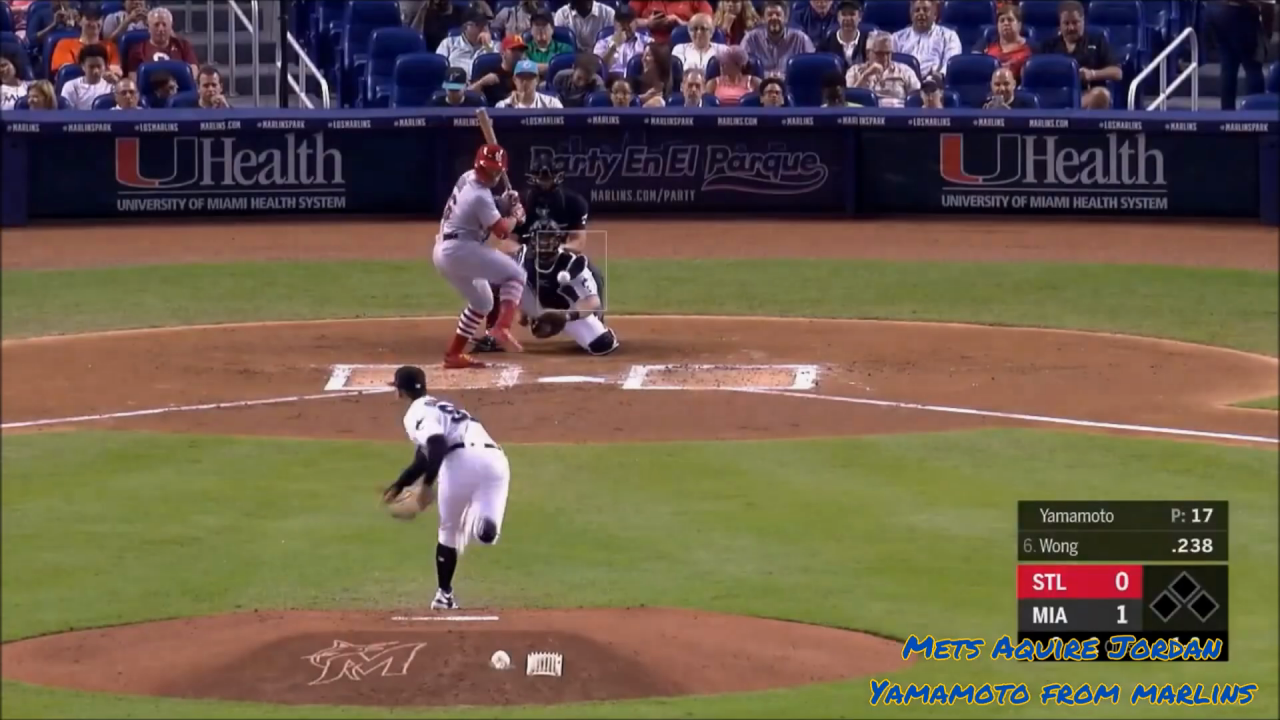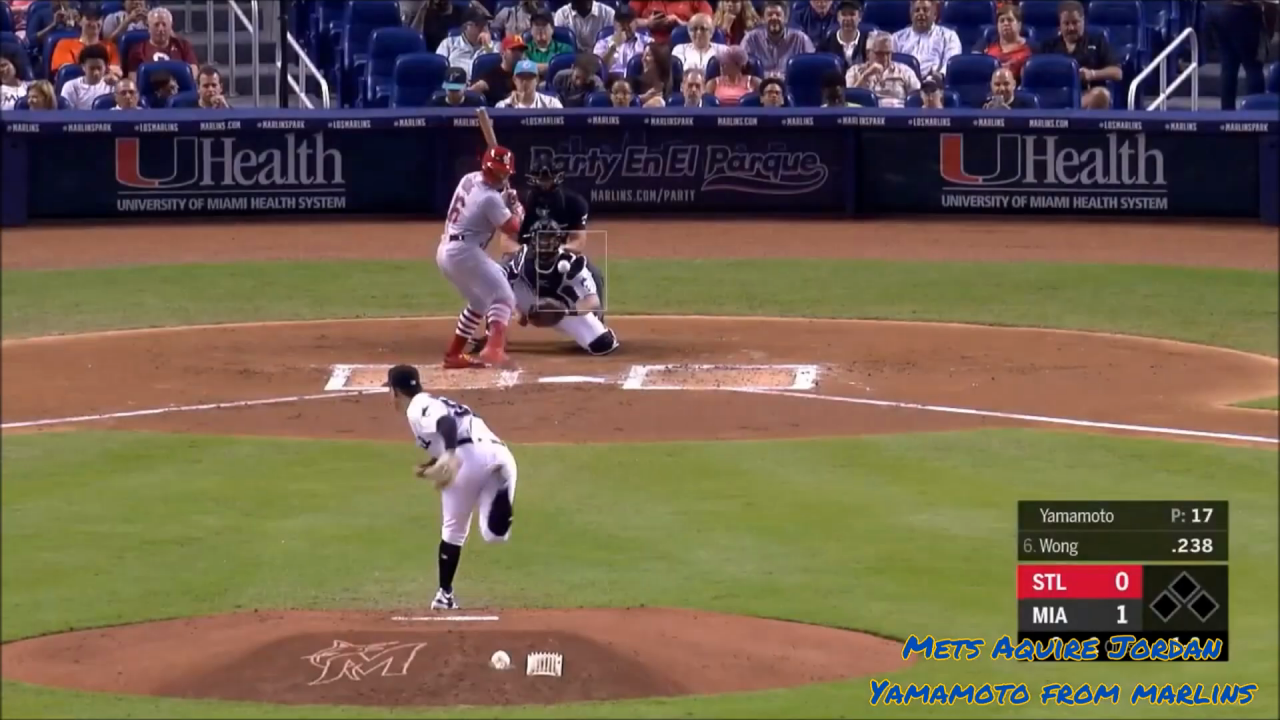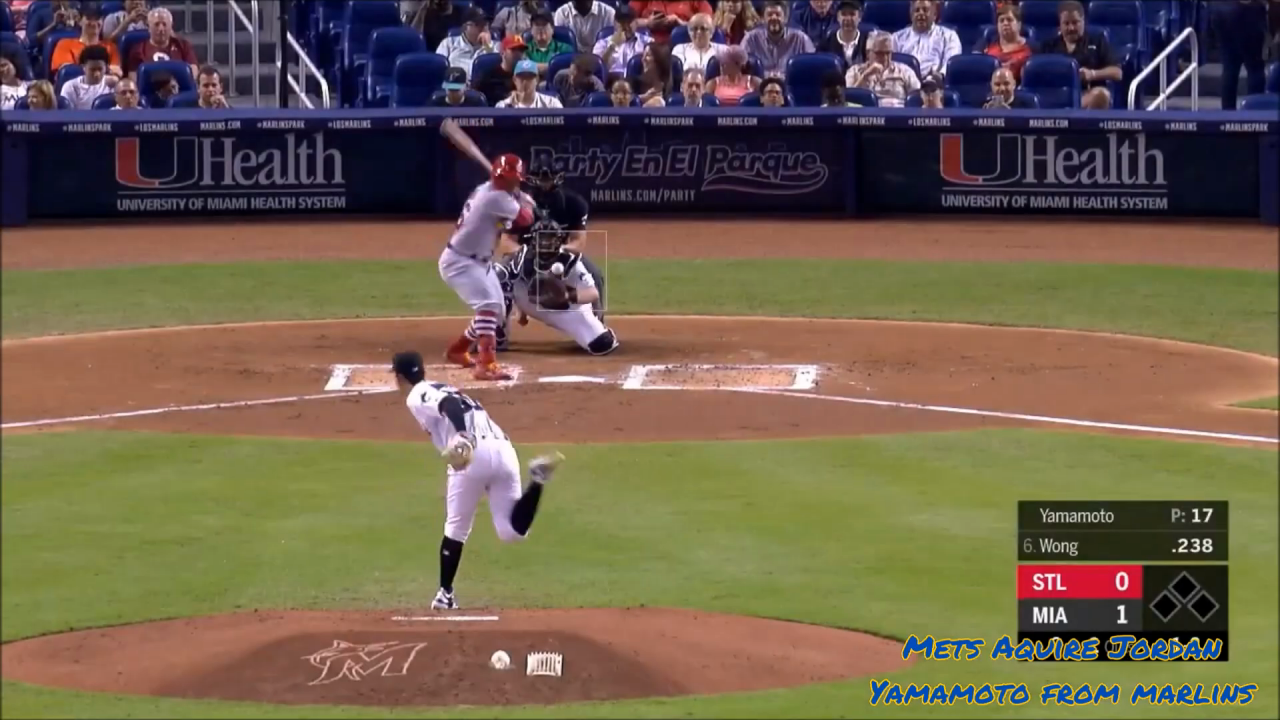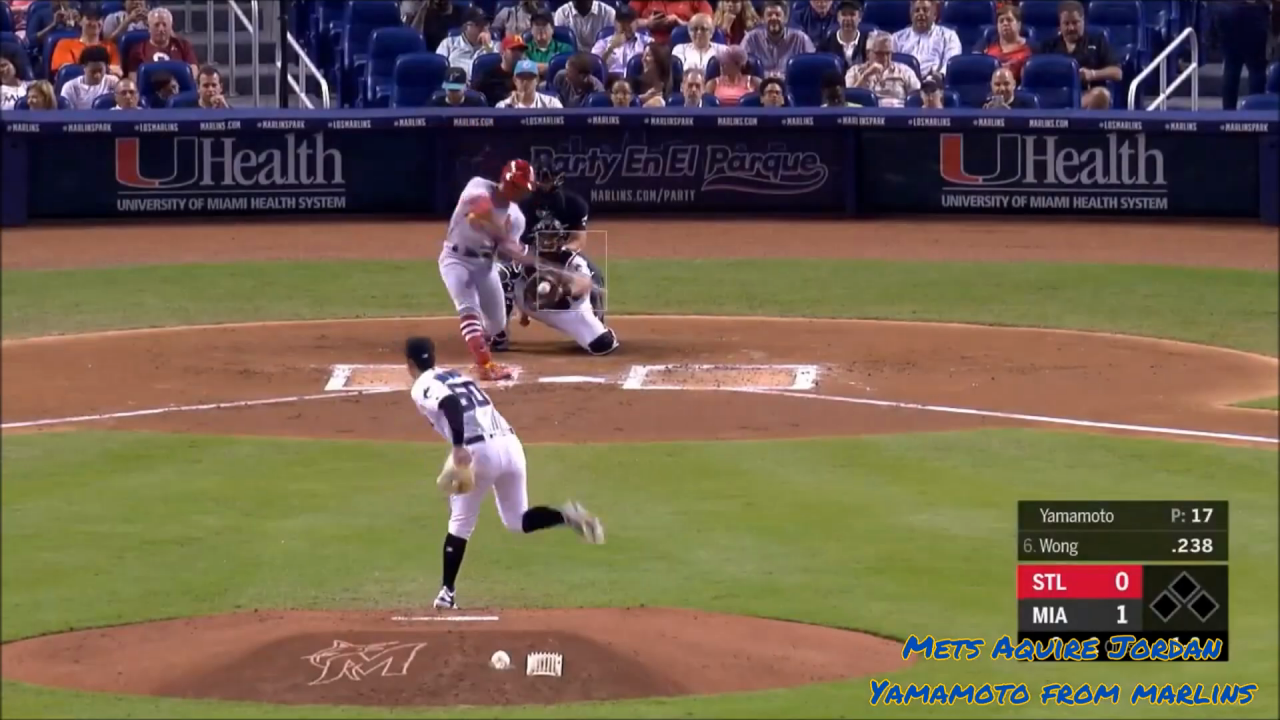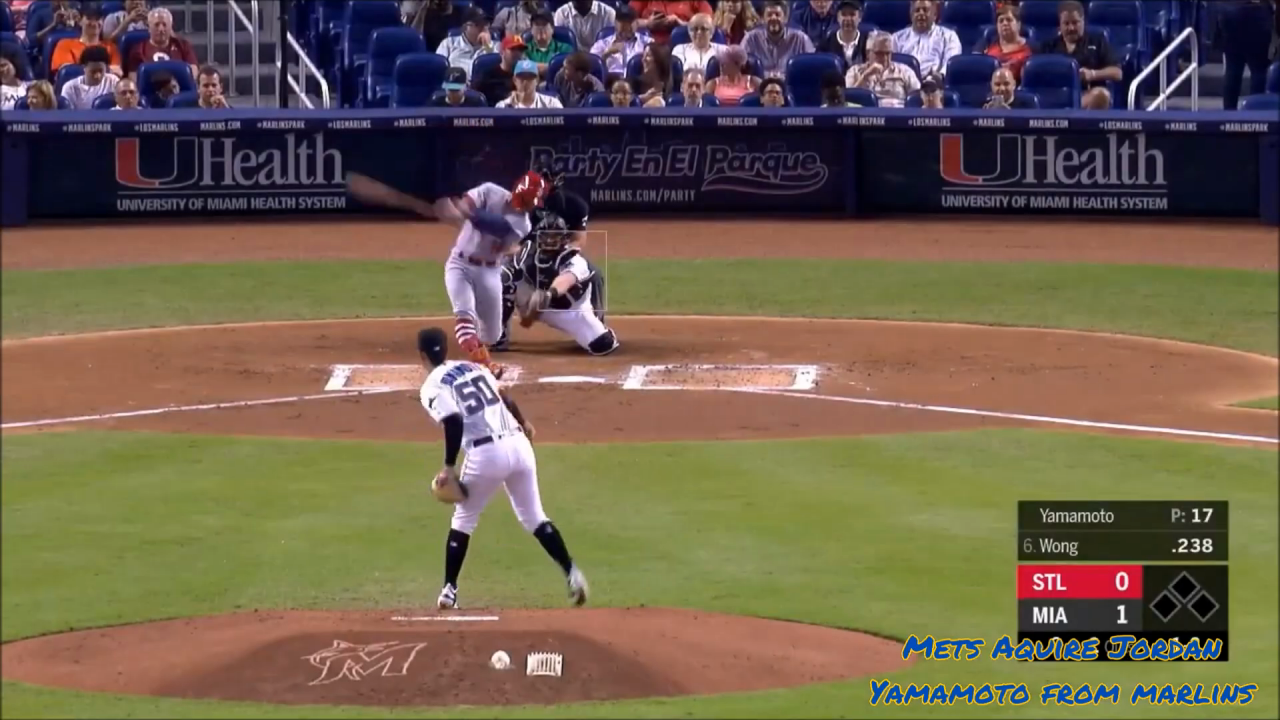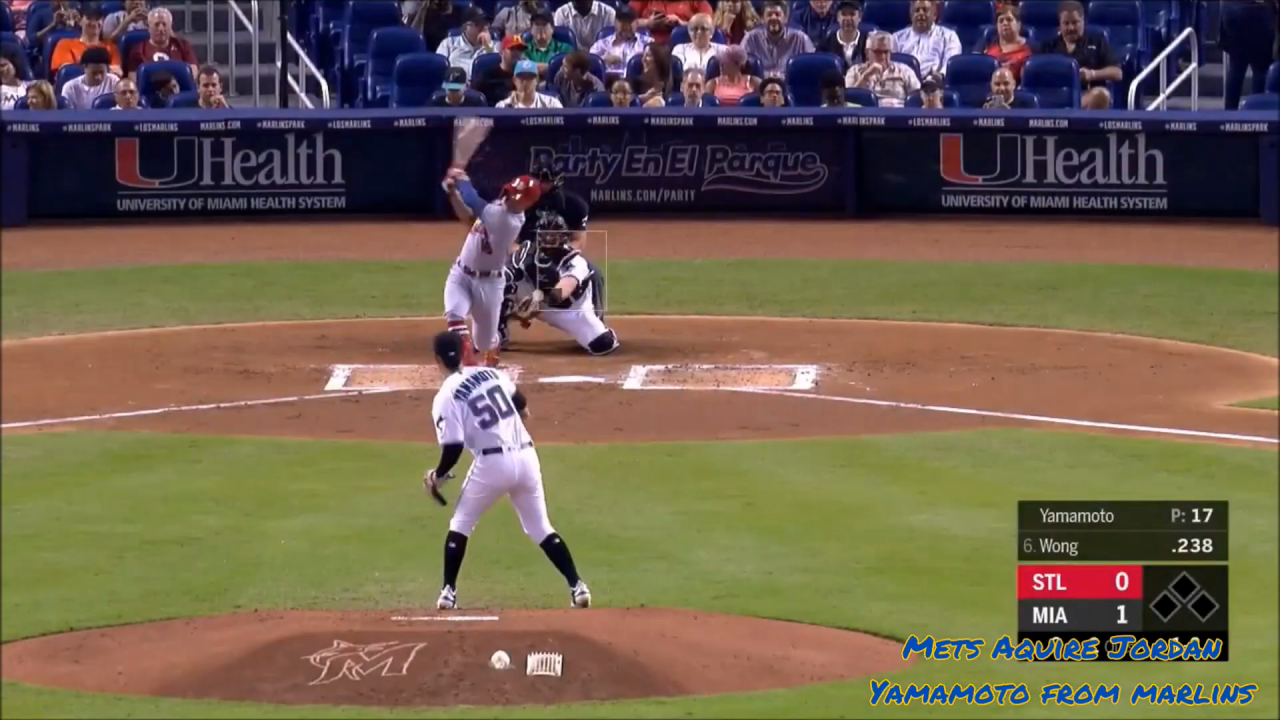
dt=0.1s
person 1, frame 1
left shoulder: (415, 414)
right shoulder: (441, 407)
left elbow: (436, 443)
right elbow: (422, 460)
left wrist: (426, 486)
right wrist: (396, 487)
left hip: (461, 461)
right hip: (495, 459)
left knee: (449, 534)
right knee: (485, 534)
left ankle: (444, 594)
right ankle: (483, 526)
person 1, frame 2
left shoulder: (416, 408)
right shoulder: (437, 403)
left elbow: (445, 422)
left wrist: (449, 454)
left hip: (469, 456)
right hip: (501, 455)
left knee: (453, 531)
right knee: (496, 532)
left ankle: (445, 594)
right ankle: (499, 483)
person 1, frame 3
left shoulder: (417, 397)
right shoulder: (441, 388)
left elbow: (448, 404)
left wrist: (461, 438)
left hip: (474, 453)
right hip: (504, 448)
left knee: (457, 530)
right knee: (513, 530)
left ankle: (446, 594)
right ankle: (537, 477)
person 1, frame 4
left shoulder: (422, 387)
right shoulder: (457, 376)
left elbow: (450, 404)
left wrist: (458, 447)
left hip: (478, 453)
right hip: (509, 445)
left knee: (460, 526)
right knee: (517, 521)
left ankle: (447, 593)
right ankle: (569, 517)
person 1, frame 5
left shoulder: (433, 387)
right shoulder: (472, 368)
left elbow: (452, 422)
right elbow: (504, 398)
left wrist: (449, 467)
right wrist: (524, 422)
left hip: (486, 453)
right hip: (519, 445)
left knee: (462, 523)
right knee: (535, 519)
left ankle: (449, 590)
right ankle: (572, 574)
person 1, frame 6
left shoulder: (446, 397)
right shoulder: (491, 373)
left elbow: (453, 448)
right elbow: (519, 399)
left wrist: (438, 475)
right wrist: (523, 414)
left hip: (492, 464)
right hip: (526, 457)
left knee: (461, 525)
right knee: (541, 529)
left ankle: (449, 591)
right ankle: (577, 587)
person 2, frame 1
left shoulder: (467, 178)
right shoulder: (480, 196)
right elbow: (503, 231)
left wrist: (505, 203)
right wrist: (516, 213)
left hip: (444, 250)
right hip: (460, 249)
left knee: (481, 302)
right knee: (516, 276)
left ankle: (454, 354)
right ankle: (501, 330)
person 2, frame 2
left shoulder: (470, 179)
right shoulder: (489, 198)
right elbow: (512, 228)
left wrist: (506, 201)
right wrist: (517, 211)
left hip: (449, 252)
right hip: (463, 251)
left knee: (481, 303)
right knee: (502, 297)
left ankle: (454, 355)
right ankle: (494, 349)
person 2, frame 3
left shoulder: (493, 194)
right shoulder: (495, 197)
right elbow: (525, 219)
right wrist: (526, 203)
left hip: (479, 263)
right hip: (459, 261)
left knee: (495, 310)
right knee: (489, 306)
left ankle: (457, 350)
right ankle: (487, 365)
person 2, frame 4
left shoulder: (515, 217)
right shoulder: (479, 187)
left elbow: (507, 245)
right elbow: (480, 212)
left hip: (484, 264)
right hip: (456, 259)
left knee: (497, 322)
right knee: (469, 310)
left ankle: (479, 345)
right ankle: (485, 365)
person 2, frame 5
left shoulder: (521, 225)
right shoulder: (491, 192)
right elbow: (467, 204)
left wrist: (461, 213)
right wrist: (458, 210)
left hip: (488, 272)
right hip: (459, 264)
left knee: (492, 332)
right knee: (465, 314)
left ankle: (480, 349)
right ankle: (478, 365)
person 2, frame 6
left shoulder: (508, 220)
right shoulder: (499, 208)
left elbow: (475, 205)
right elbow: (469, 218)
left wrist: (461, 180)
right wrist: (453, 190)
left hip: (488, 282)
right hip: (461, 273)
left knee: (486, 340)
right knee: (454, 314)
left ankle: (489, 350)
right ankle: (470, 365)
